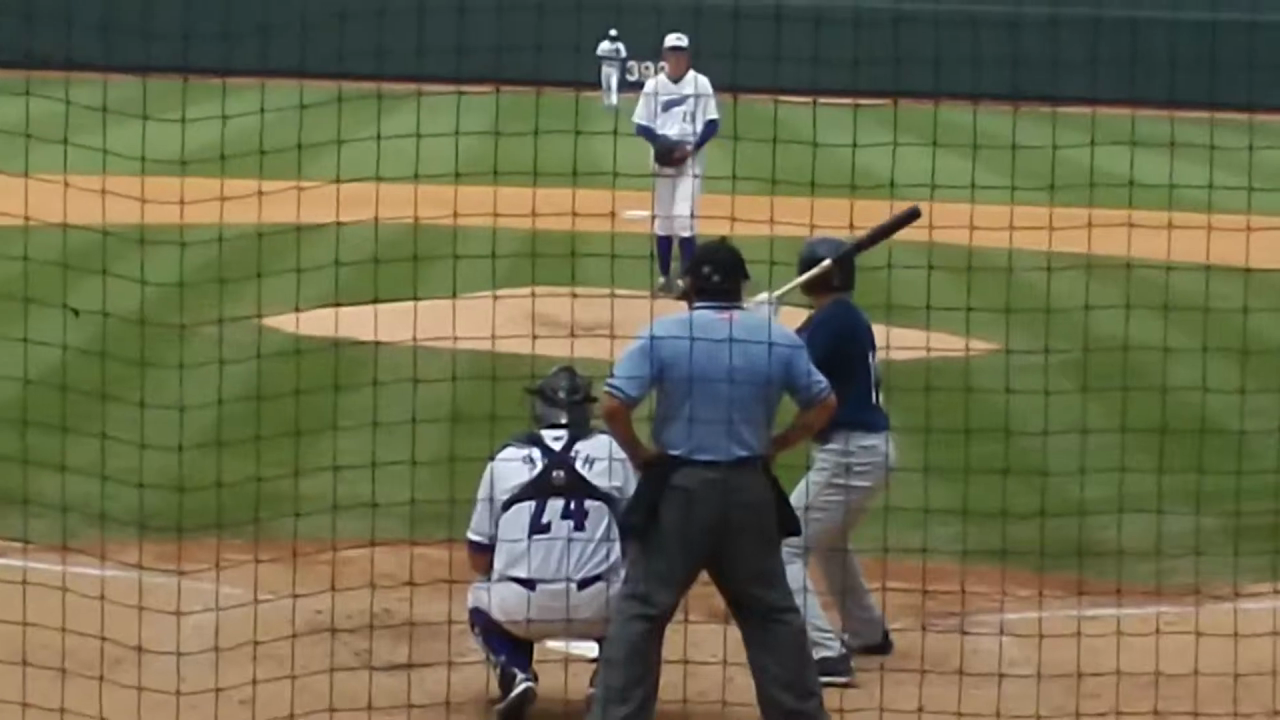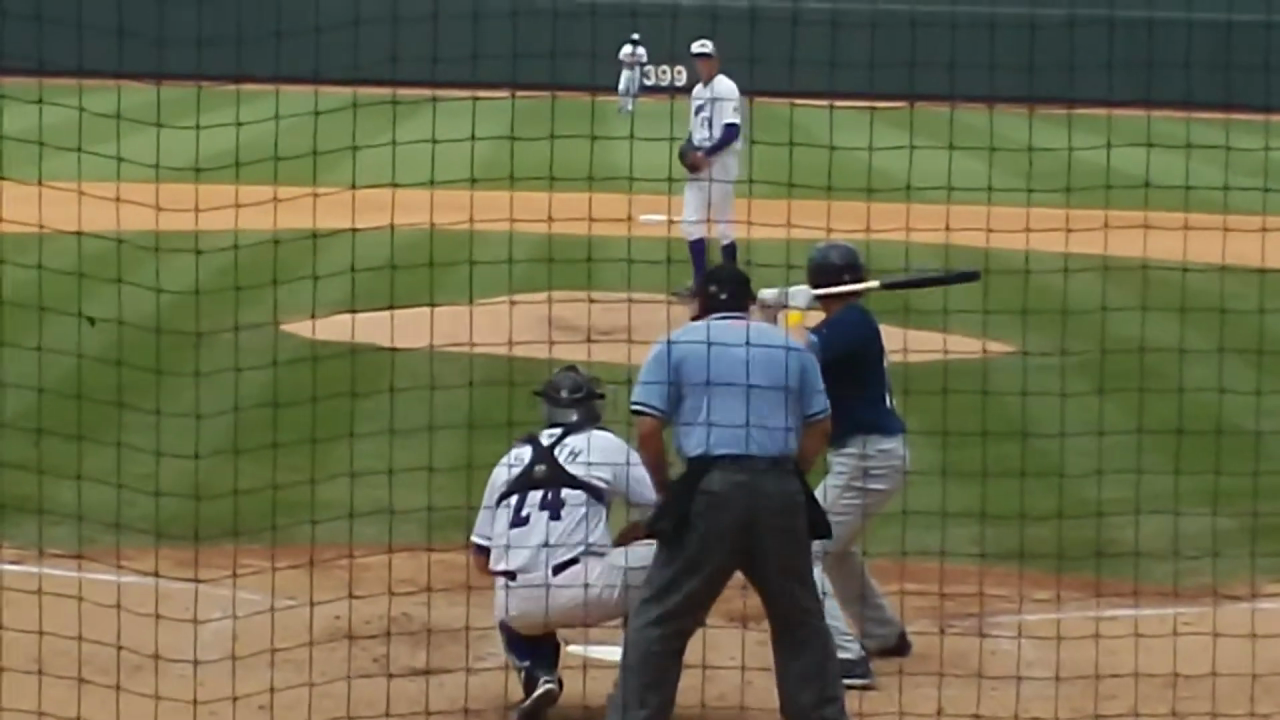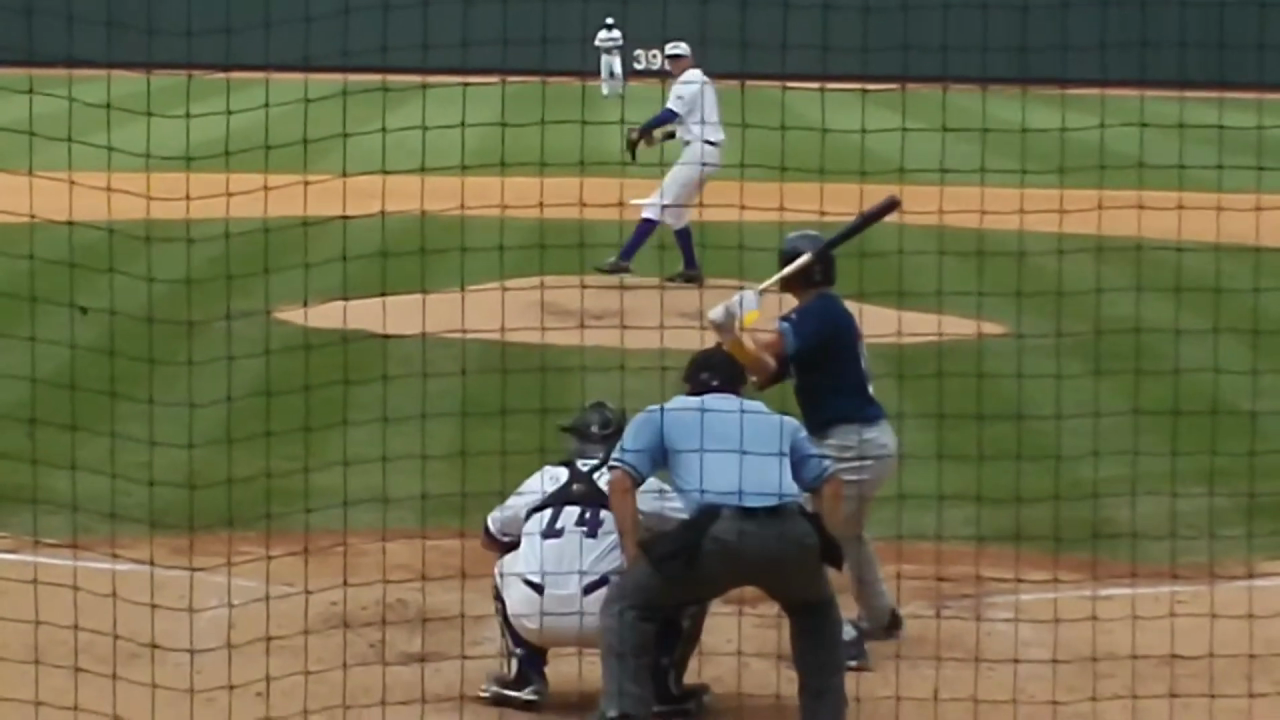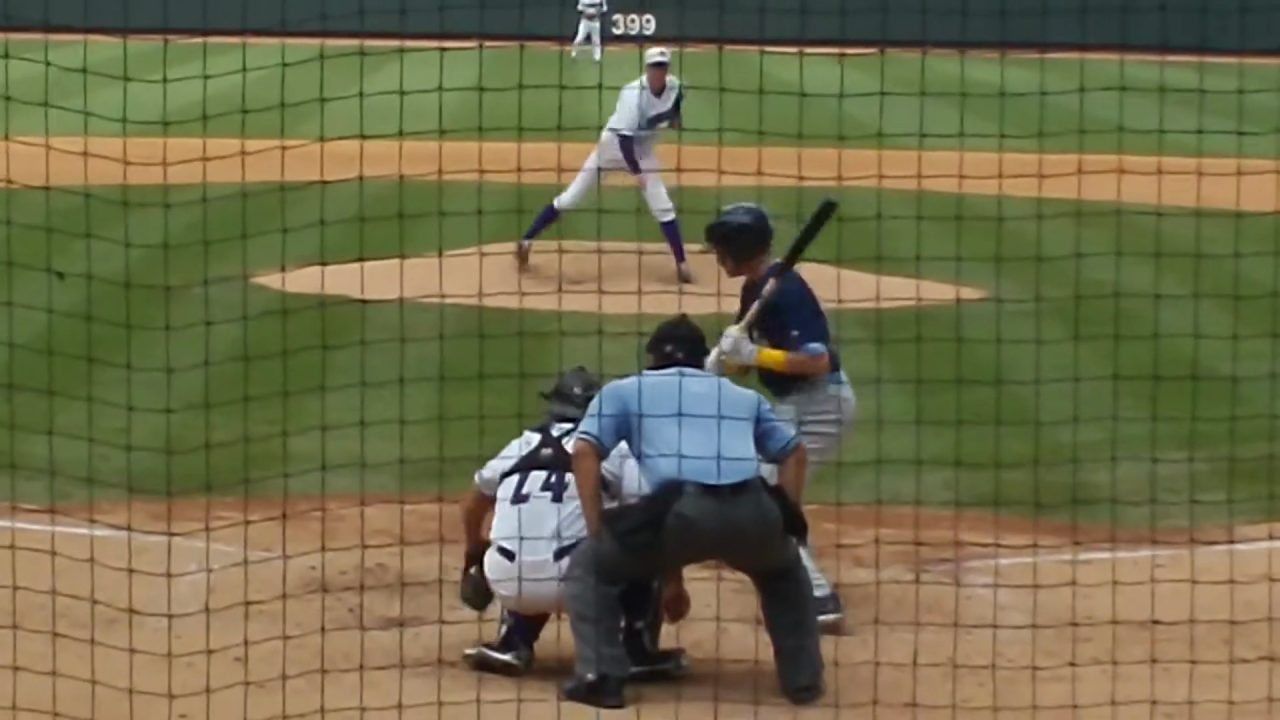
dt=1s
person 1, frame 1
left shoulder: (831, 320)
right shoulder: (850, 318)
left hip: (847, 453)
right hip: (867, 447)
left knee: (785, 547)
right knee: (830, 541)
left ankle: (829, 655)
right ankle: (868, 633)
person 1, frame 2
left shoulder: (850, 325)
right shoulder: (854, 323)
left hip: (865, 457)
right hip: (873, 452)
right knee: (837, 546)
left ankle: (850, 658)
right ankle: (886, 634)
person 1, frame 3
left shoulder: (820, 310)
right shoulder: (823, 313)
left elbow: (771, 343)
right elbow: (766, 373)
left wrist: (749, 312)
right wrist: (729, 333)
left hip: (852, 445)
right hip: (864, 440)
right knee: (841, 529)
left ankle: (843, 642)
right ankle: (878, 615)
person 1, frame 4
left shoulder: (783, 290)
right shoulder: (752, 291)
left elbow: (817, 362)
right elbow: (746, 360)
left wrist: (753, 356)
right wrist: (727, 358)
left hip: (816, 406)
right hip: (798, 404)
left ankle: (817, 598)
person 2, frame 1
left shoulder: (662, 335)
right shoulder: (780, 339)
left elbow: (612, 406)
right elbow: (823, 405)
left wrist: (640, 455)
right wrist: (774, 446)
left hip: (680, 488)
right hip: (749, 489)
left knee: (640, 608)
right knee: (773, 610)
person 2, frame 2
left shoulder: (674, 346)
right shoulder: (793, 348)
left elbow: (646, 428)
right elbow: (818, 429)
left wrist: (667, 490)
left hip: (711, 489)
right hip: (780, 490)
left knee: (660, 616)
right knee: (800, 618)
person 2, frame 3
left shoulder: (659, 417)
right shoulder: (780, 422)
left elbow: (620, 481)
right elbow: (828, 486)
left wrist: (635, 560)
right wrist: (817, 550)
left hip: (719, 535)
right hip: (790, 537)
left knee: (626, 602)
right knee: (816, 609)
person 2, frame 4
left shoulder: (623, 391)
right shoulder: (743, 395)
left elbow: (584, 451)
right elbow: (794, 453)
left wrist: (597, 532)
right wrist: (781, 522)
left hip: (684, 511)
right hip: (752, 513)
left knee: (589, 568)
right knee: (786, 572)
left ankle: (600, 677)
right ankle: (803, 679)
person 3, frame 1
left shoulder: (506, 458)
right shoulder: (609, 451)
left elbow: (479, 560)
left hip: (519, 607)
right hip: (593, 606)
left knee: (481, 598)
left ankle: (516, 676)
person 3, frame 2
left shoulder: (511, 459)
right shoulder: (606, 445)
left elbow: (482, 558)
right wrist: (615, 546)
left hip: (520, 603)
right hip: (582, 590)
left ankle: (537, 675)
person 3, frame 3
left shoulder: (541, 479)
right shoulder: (637, 482)
left elbow: (491, 538)
left hip: (530, 615)
right hip: (602, 615)
left knee: (508, 571)
left ankle: (525, 678)
right ankle: (663, 686)
person 3, frame 4
left shoulder: (519, 446)
right shoulder: (614, 448)
left elbow: (478, 495)
left wrist: (474, 549)
left hip: (508, 583)
left ankle: (512, 643)
right ankle: (639, 650)
person 4, frame 1
left shoulder: (700, 83)
right shoulder: (653, 85)
left elbow: (712, 123)
right elbow: (641, 125)
left wrist: (693, 148)
right wrist: (660, 143)
left hip: (691, 158)
left knee: (683, 217)
right knee: (662, 219)
right ankle: (665, 276)
person 4, frame 2
left shoulder: (725, 88)
right shoulder: (697, 91)
left elbow: (732, 131)
left wrist: (705, 154)
right wrist: (695, 153)
left hip: (720, 163)
right hip: (702, 163)
left knee: (720, 225)
right knee: (691, 223)
right ankle: (700, 282)
person 4, frame 3
left shoulder: (688, 81)
right shoulder: (702, 82)
left elbow: (671, 114)
left wrist: (642, 129)
right wrist: (665, 135)
left hip: (699, 153)
right hip: (706, 154)
left knee: (658, 205)
right knee: (676, 212)
left ankle: (624, 260)
right ankle: (691, 270)
person 4, frame 4
left shoulder: (674, 86)
right shoulder: (634, 93)
right elbow: (623, 137)
left wrist: (674, 119)
right wrist: (637, 172)
left hip: (642, 151)
right hip: (613, 149)
left knee: (663, 207)
right knee: (572, 198)
left ankle: (681, 262)
right ankle: (527, 240)
